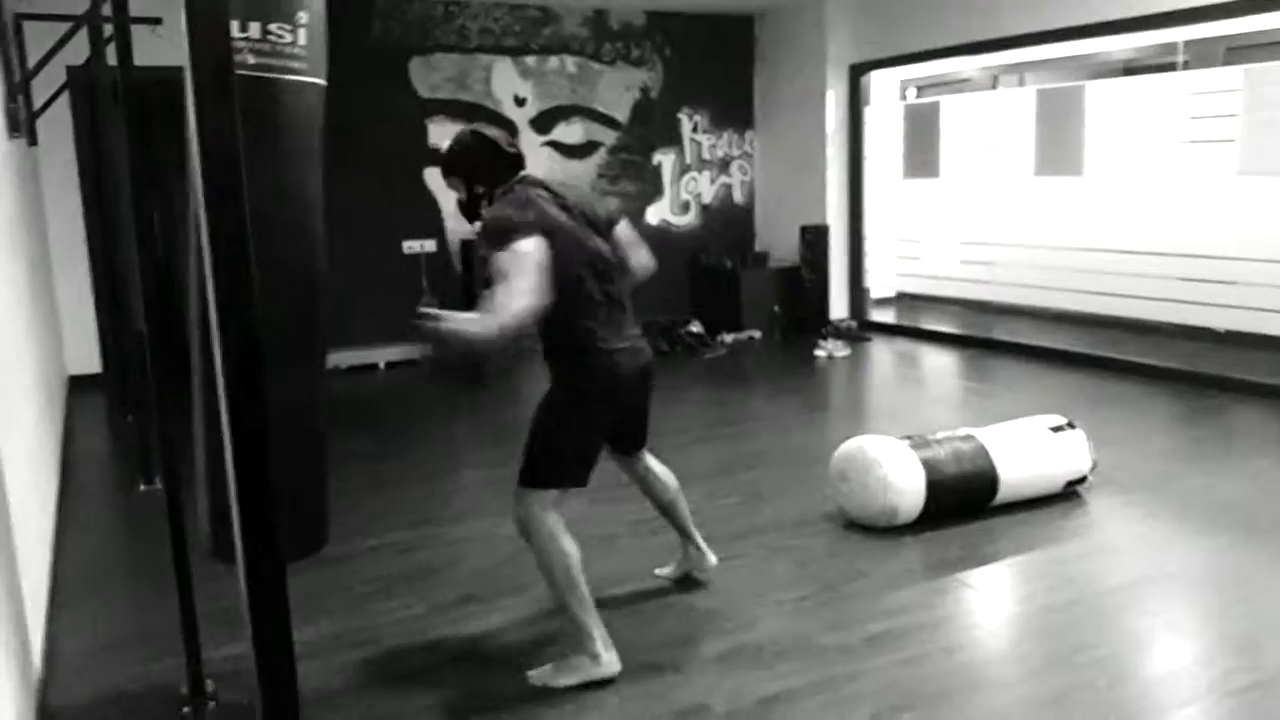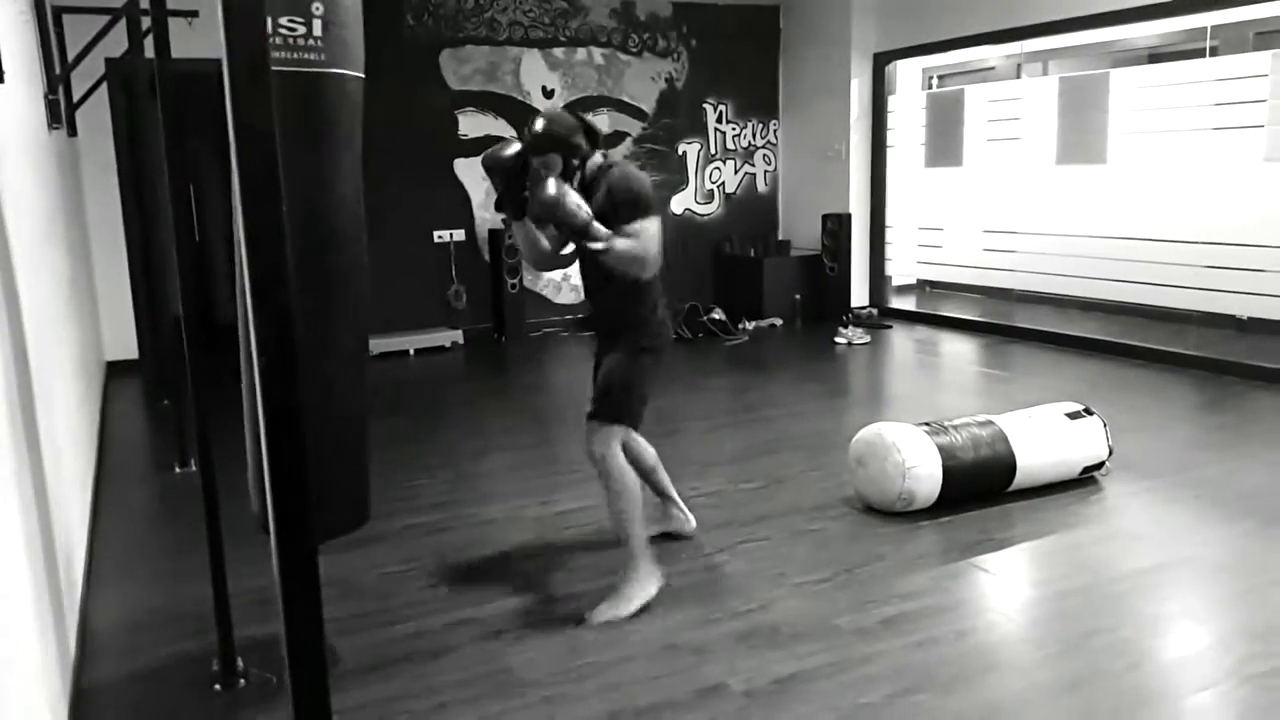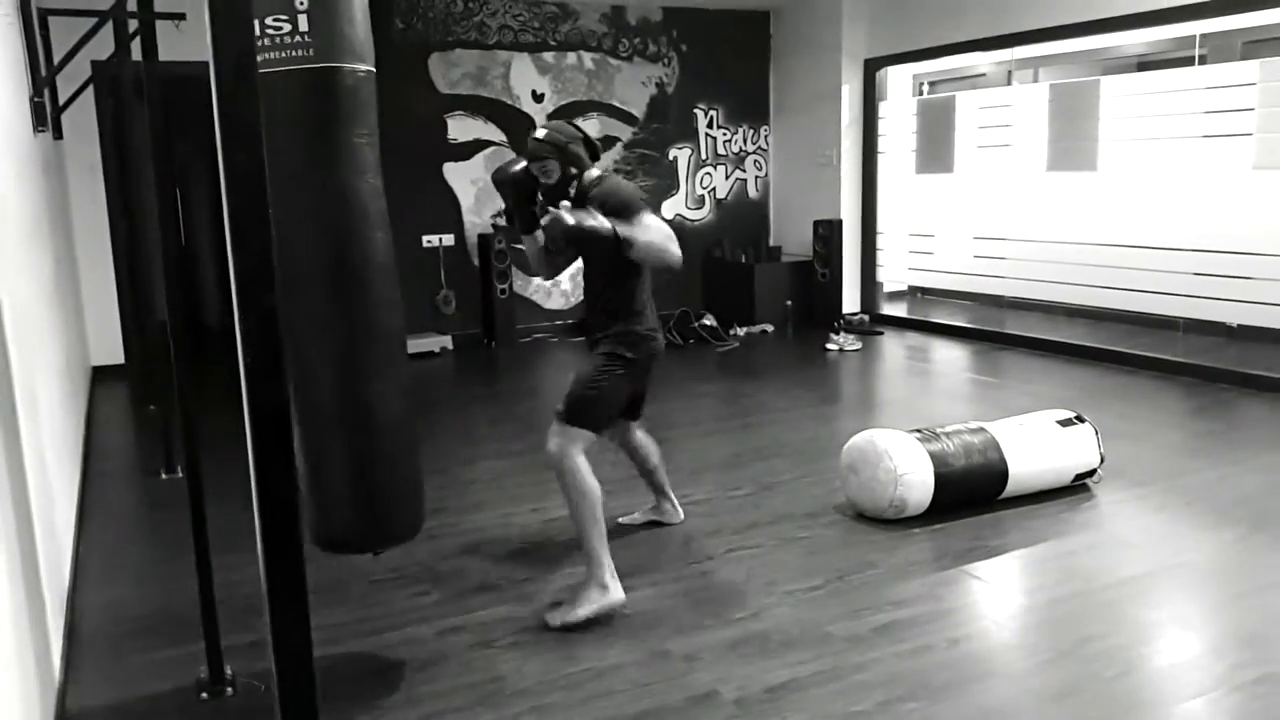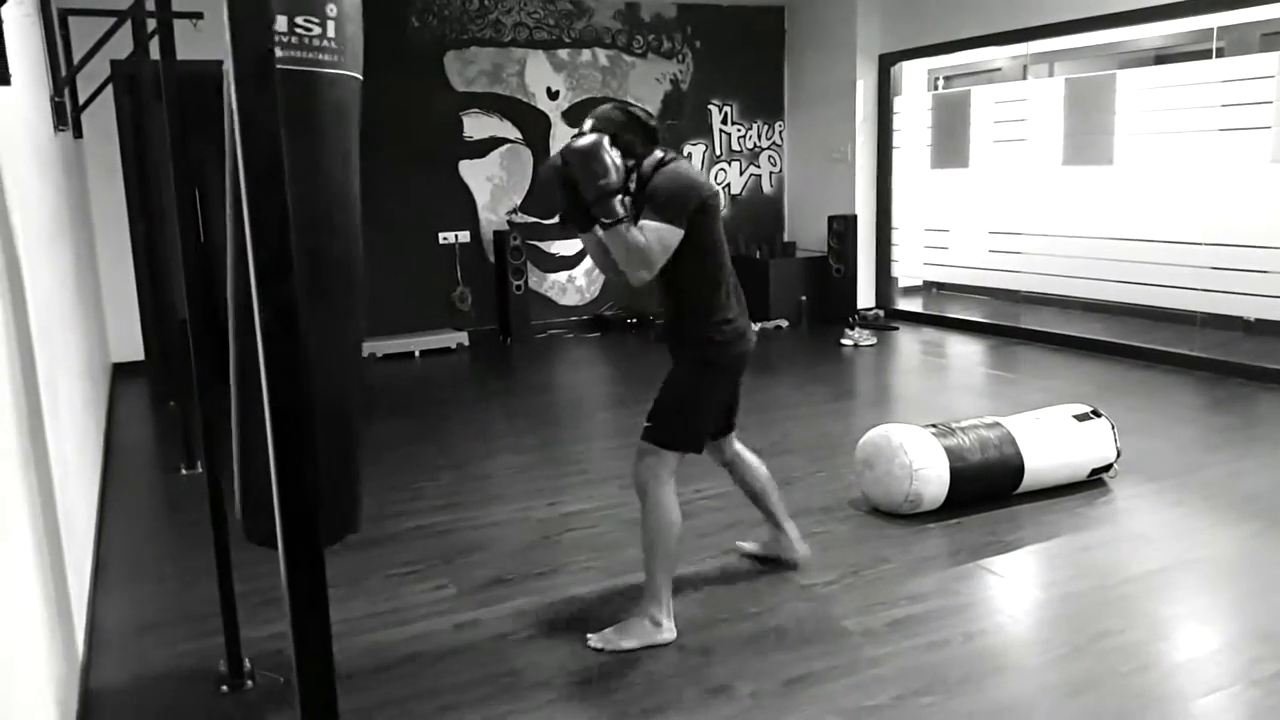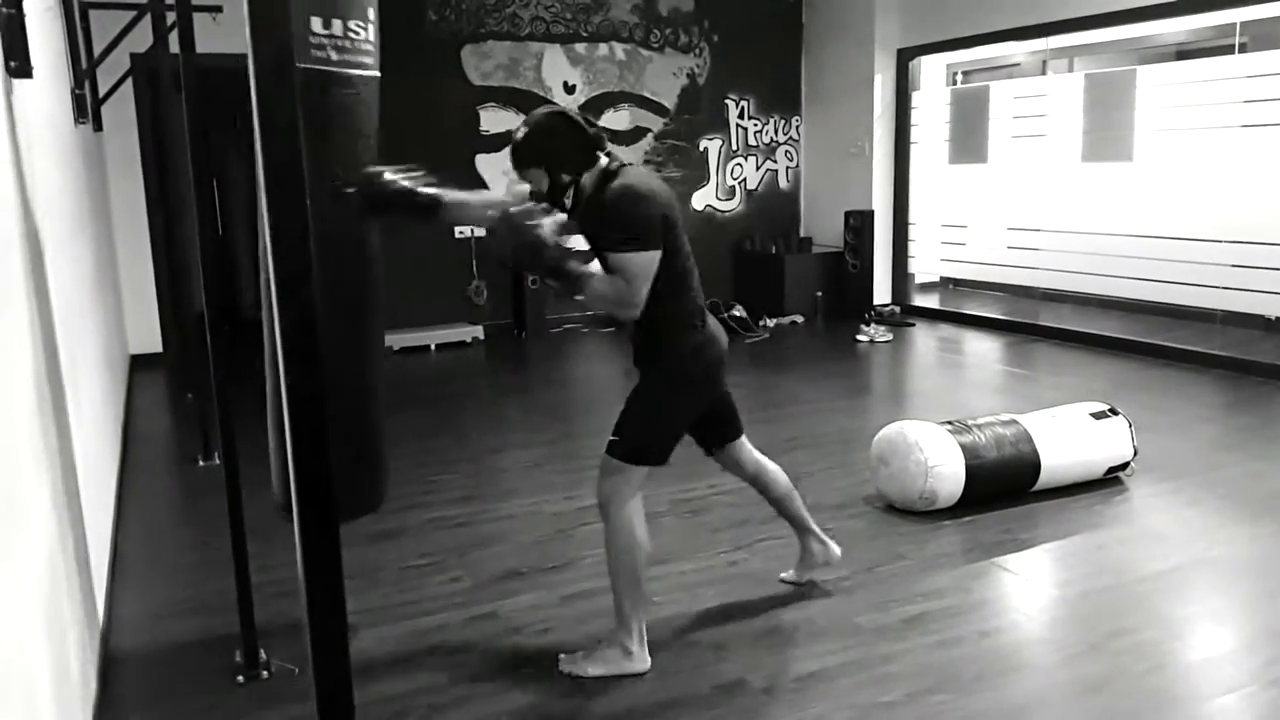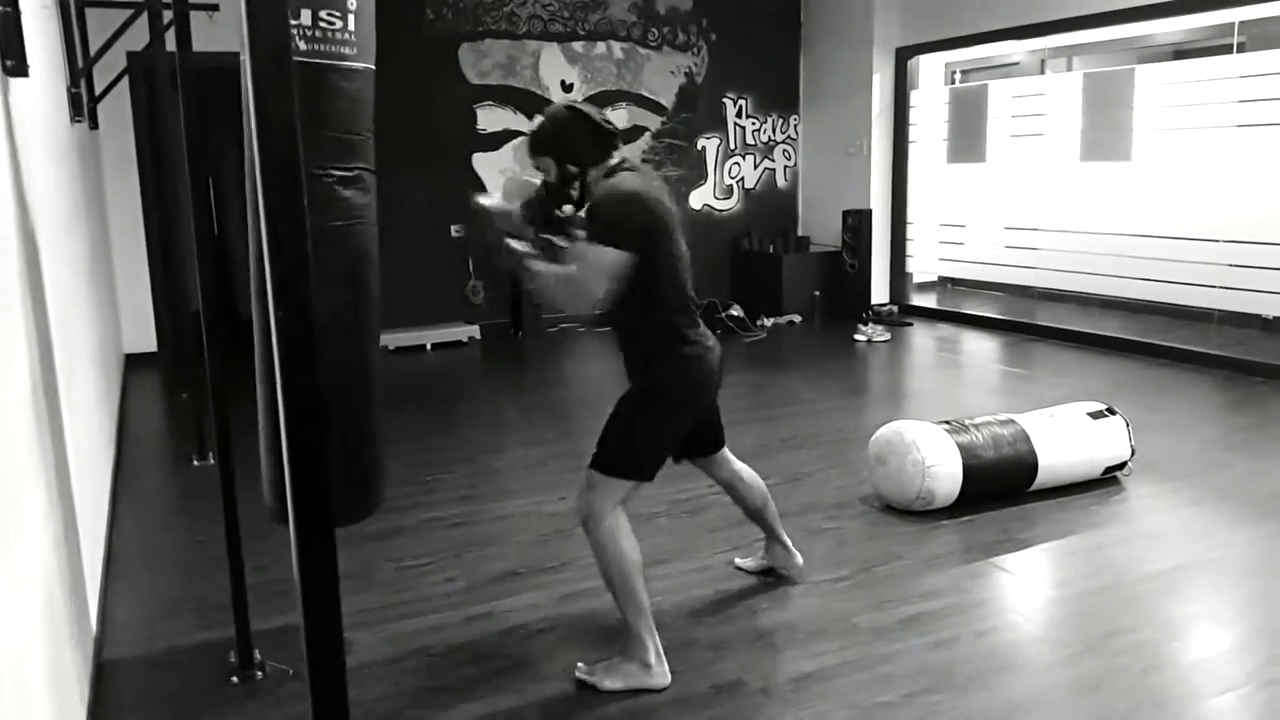
dt=0.7s
person 1, frame 1
left shoulder: (510, 215)
right shoulder: (577, 197)
left elbow: (524, 296)
right elbow: (640, 266)
left wrist: (467, 327)
left hip: (589, 370)
right hip: (632, 354)
left knee: (534, 511)
right knee: (636, 460)
left ankle: (593, 650)
right ankle: (695, 551)
person 1, frame 2
left shoulder: (625, 185)
right shoulder: (575, 191)
left elbow: (647, 265)
right elbow: (542, 260)
left wrist: (586, 224)
right wrist: (517, 208)
left hip: (640, 332)
right hip: (614, 331)
left knee: (603, 446)
right knee: (617, 436)
left ankle: (640, 571)
right ankle: (675, 510)
person 1, frame 3
left shoulder: (615, 194)
right shoulder: (578, 203)
left elbow: (668, 253)
right elbow: (546, 266)
left wrist: (607, 229)
right wrist: (525, 217)
left hip: (625, 341)
right hip: (618, 338)
left knee: (563, 447)
right knee: (623, 428)
left ankle: (602, 583)
right ankle: (665, 504)
person 1, frame 4
left shoulder: (675, 184)
right shoulder: (651, 187)
left elbow: (638, 269)
right elbow: (618, 269)
left wrist: (606, 200)
right wrist: (582, 213)
left hip: (711, 345)
right hip: (718, 339)
left knee: (652, 472)
right knee: (722, 444)
left ankle: (654, 618)
right ankle: (783, 536)
person 1, frame 5
left shoulder: (627, 198)
right shoulder: (605, 190)
left elbow: (628, 304)
left wrist: (564, 266)
left hip: (679, 360)
right hip: (693, 348)
left knee: (616, 490)
right knee: (738, 455)
left ankle: (630, 645)
right ankle: (814, 543)
person 1, frame 6
left shoulder: (616, 200)
right shoulder: (628, 187)
left elbow: (579, 298)
left hip: (669, 371)
right hip: (693, 357)
left knee: (598, 507)
right knee: (716, 460)
left ankle: (646, 659)
right ankle: (781, 550)
